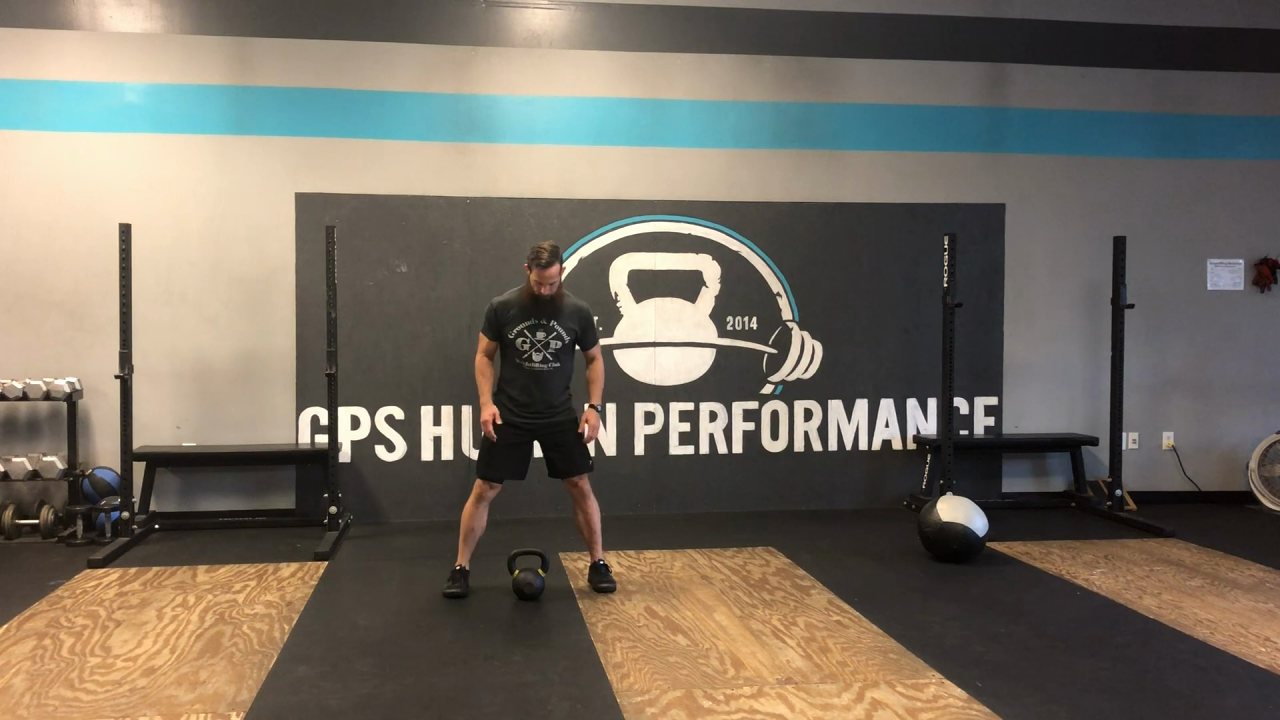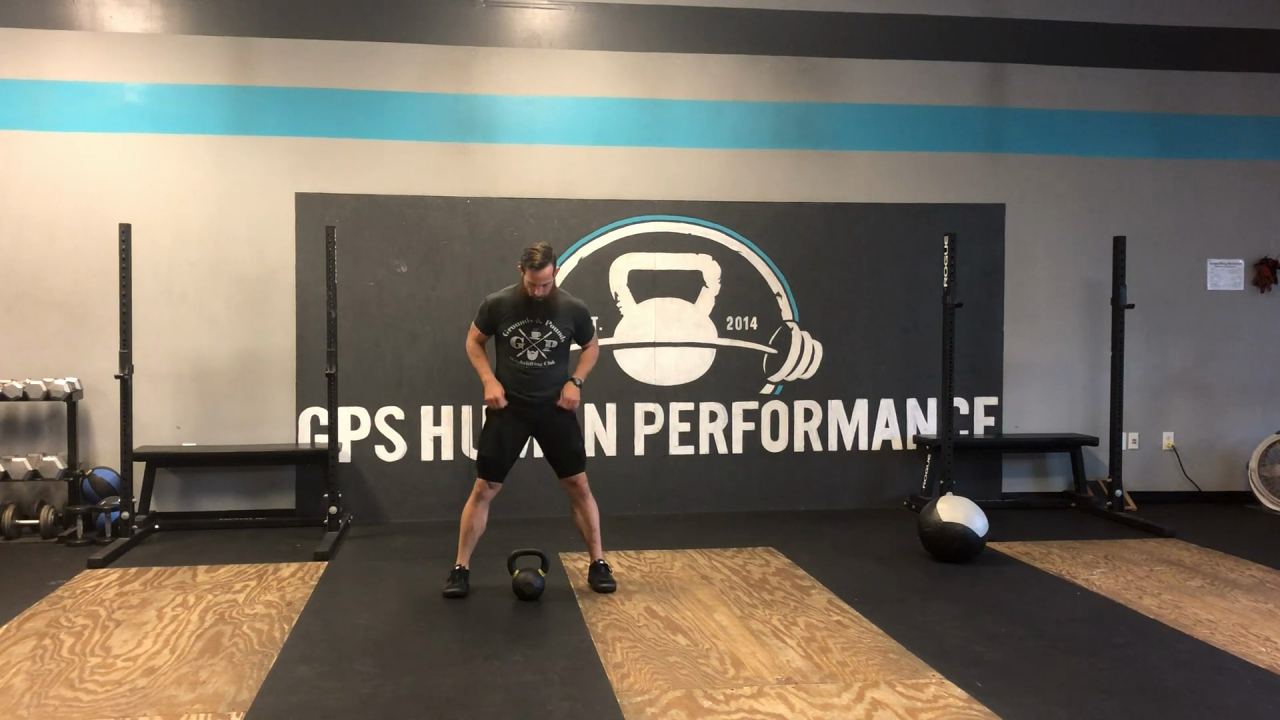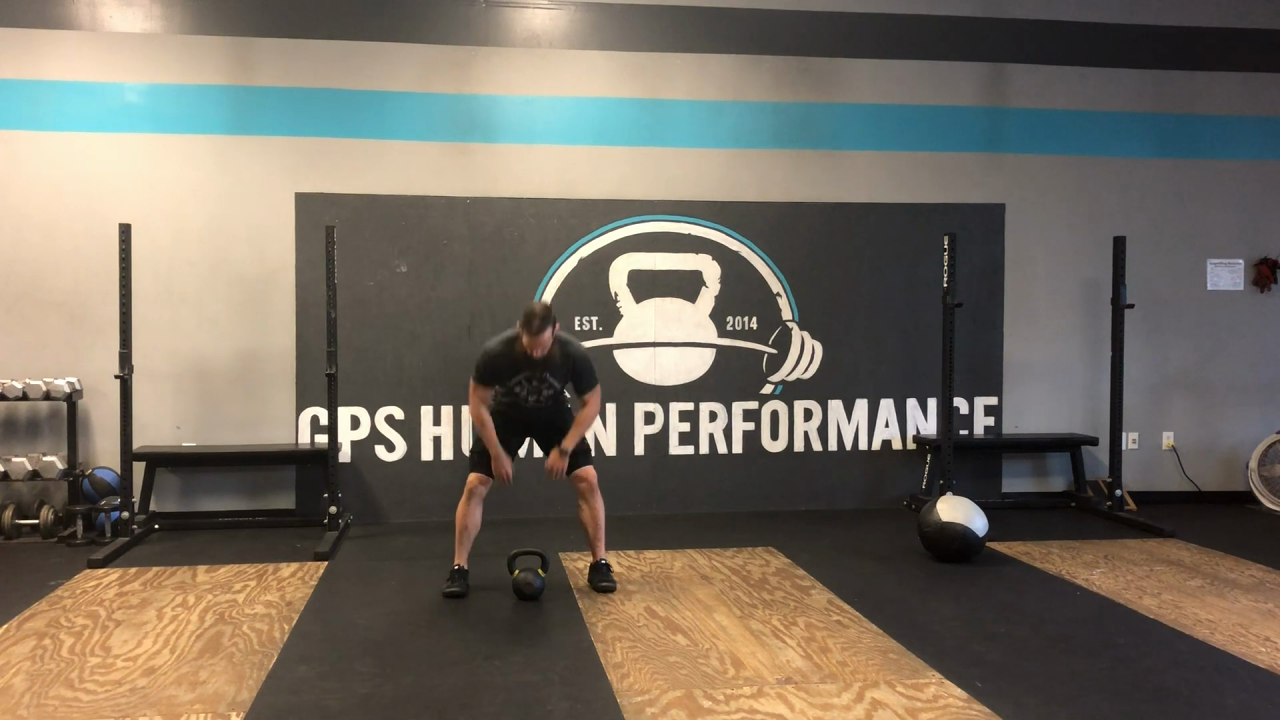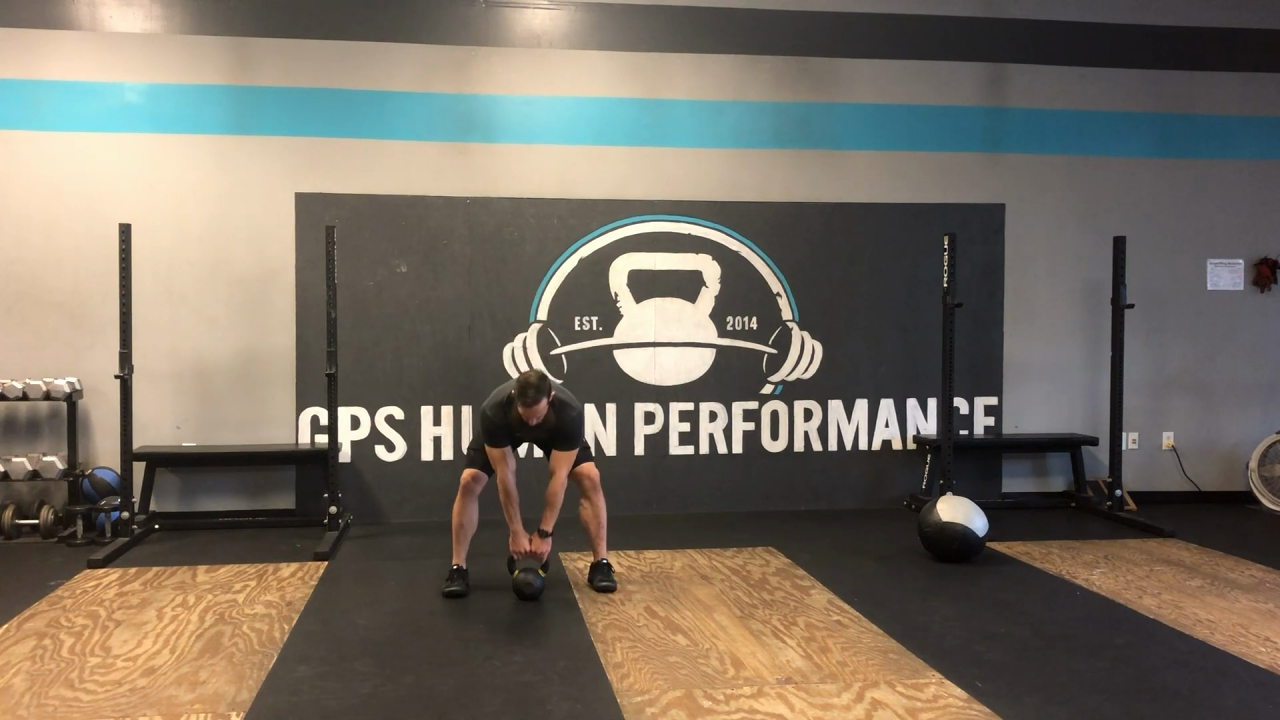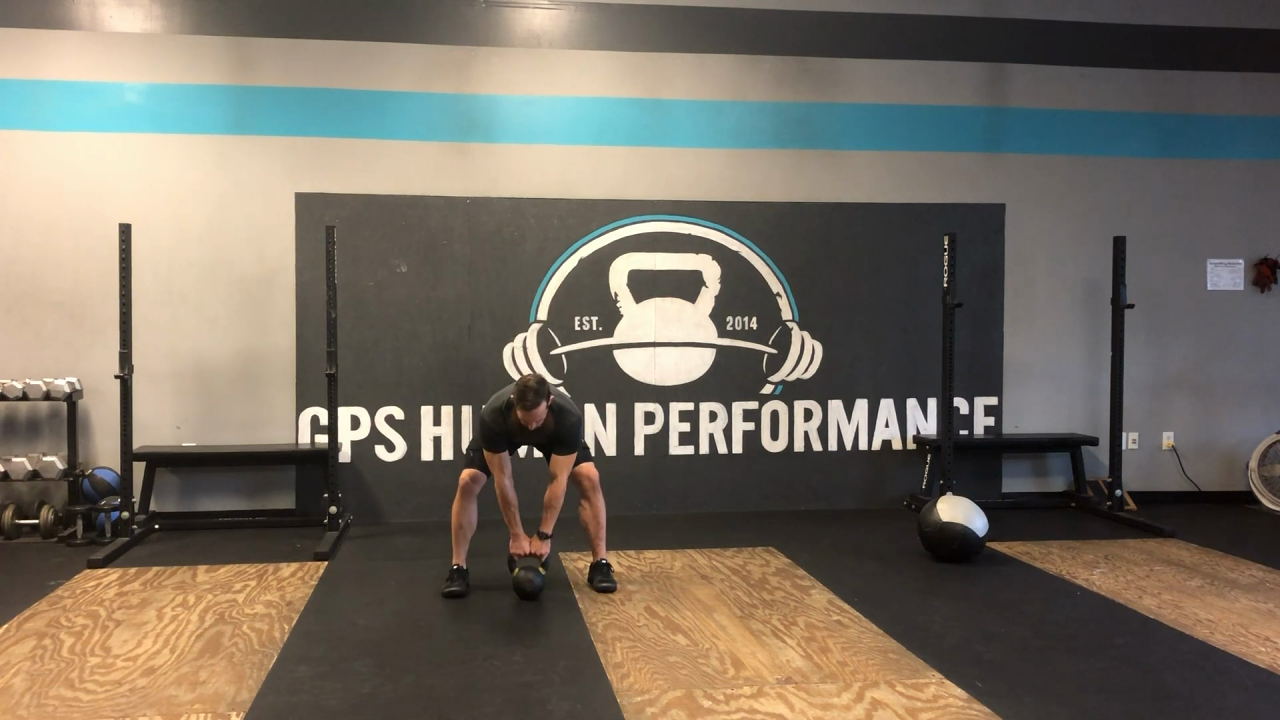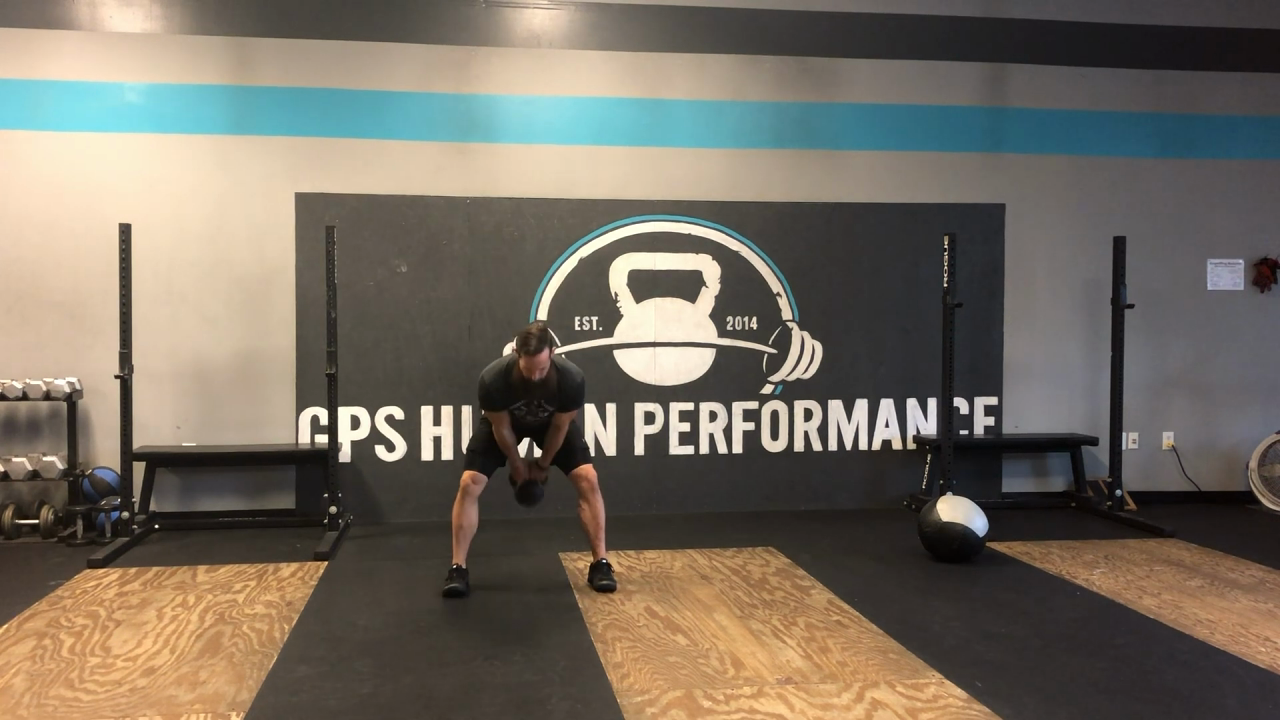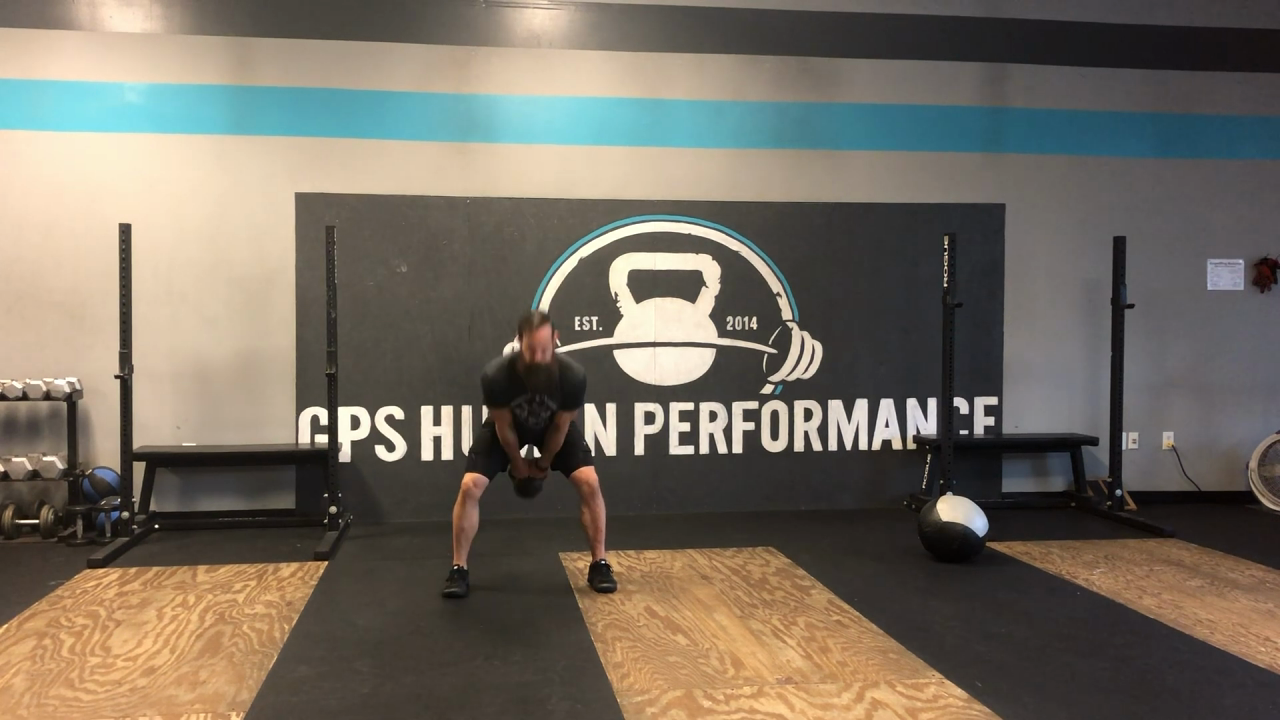
dt=0.4s
person 1, frame 1
left shoulder: (578, 312)
right shoulder: (502, 307)
left elbow: (594, 359)
right elbow: (484, 356)
left wrist: (594, 405)
right wrist: (486, 403)
left hip: (559, 416)
right hip: (509, 417)
left knee: (581, 487)
right knee: (484, 490)
left ankle: (598, 564)
right ankle: (460, 569)
person 1, frame 2
left shoulder: (573, 309)
right shoulder: (497, 304)
left elbow: (591, 346)
right elbow: (474, 341)
left wrist: (576, 381)
right wrist: (489, 380)
left hip: (556, 409)
right hip: (507, 409)
left knee: (578, 486)
right knee: (484, 489)
left ankle: (598, 564)
right ankle: (460, 569)
person 1, frame 3
left shoulder: (574, 354)
right shoulder: (496, 352)
left elbow: (592, 403)
right elbow: (478, 404)
left wrist: (564, 449)
right wrist: (496, 454)
left hip: (553, 416)
right hip: (506, 416)
left knee: (587, 479)
right knee: (475, 485)
left ankle: (599, 564)
right ankle: (459, 569)
person 1, frame 4
left shoulder: (569, 412)
right shoulder: (494, 411)
left elbow: (559, 476)
right elbow: (506, 474)
left wrist: (544, 533)
right wrist: (516, 532)
left hip: (553, 431)
right hip: (507, 430)
left knee: (589, 478)
right knee: (470, 481)
left ankle: (601, 564)
right ankle: (458, 568)
person 1, frame 5
left shoulder: (568, 417)
right shoulder: (493, 417)
left elbow: (558, 480)
right elbow: (503, 479)
left wrist: (544, 535)
right wrist: (516, 534)
left hip: (553, 433)
right hip: (507, 432)
left knee: (589, 479)
right knee: (468, 482)
left ankle: (600, 564)
right ankle: (458, 569)
person 1, frame 6
left shoulder: (572, 378)
right shoulder: (493, 379)
left elbow: (560, 427)
right elbow: (501, 429)
left wrist: (542, 465)
right wrist: (517, 465)
left hip: (552, 420)
right hip: (504, 420)
left knee: (588, 479)
right knee: (470, 483)
left ankle: (600, 563)
right ankle: (458, 568)
person 1, frame 7
left shoulder: (572, 375)
right shoulder: (496, 375)
left elbow: (560, 428)
right elbow: (505, 428)
left wrist: (544, 464)
right wrist: (517, 463)
left hip: (553, 427)
right hip: (505, 426)
left knee: (589, 483)
right knee: (470, 486)
left ankle: (599, 564)
right ankle: (459, 569)
